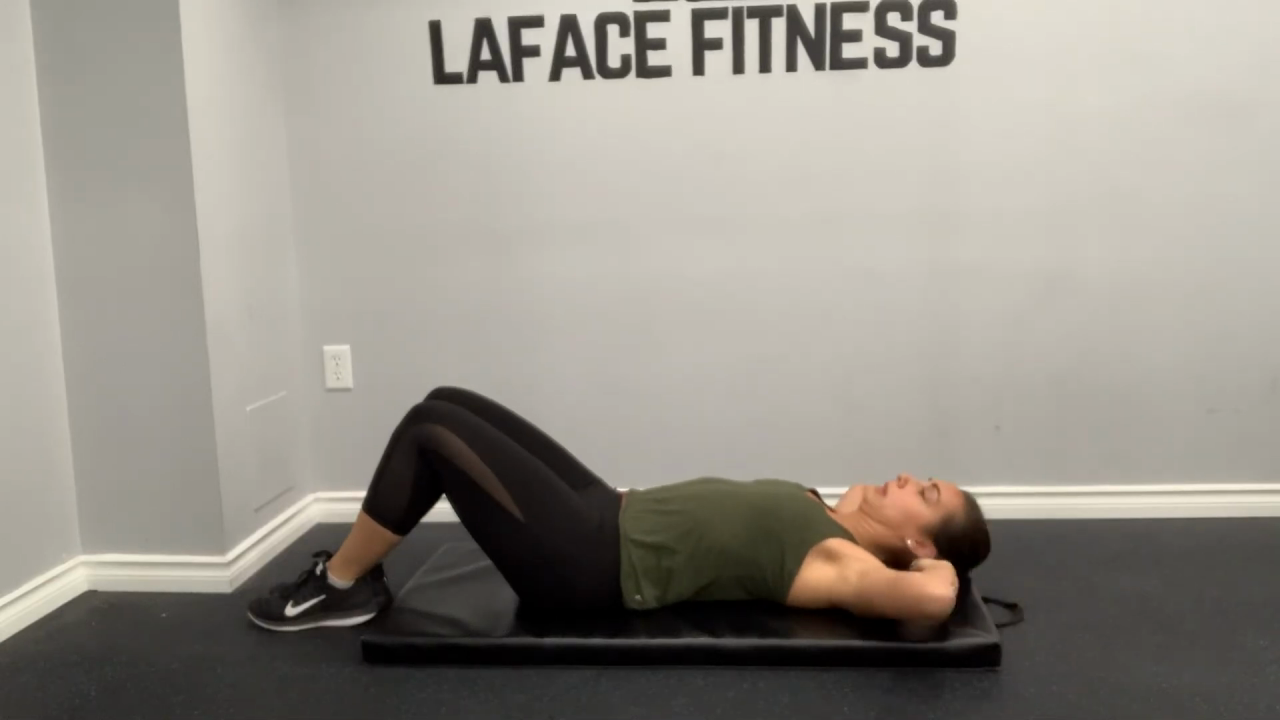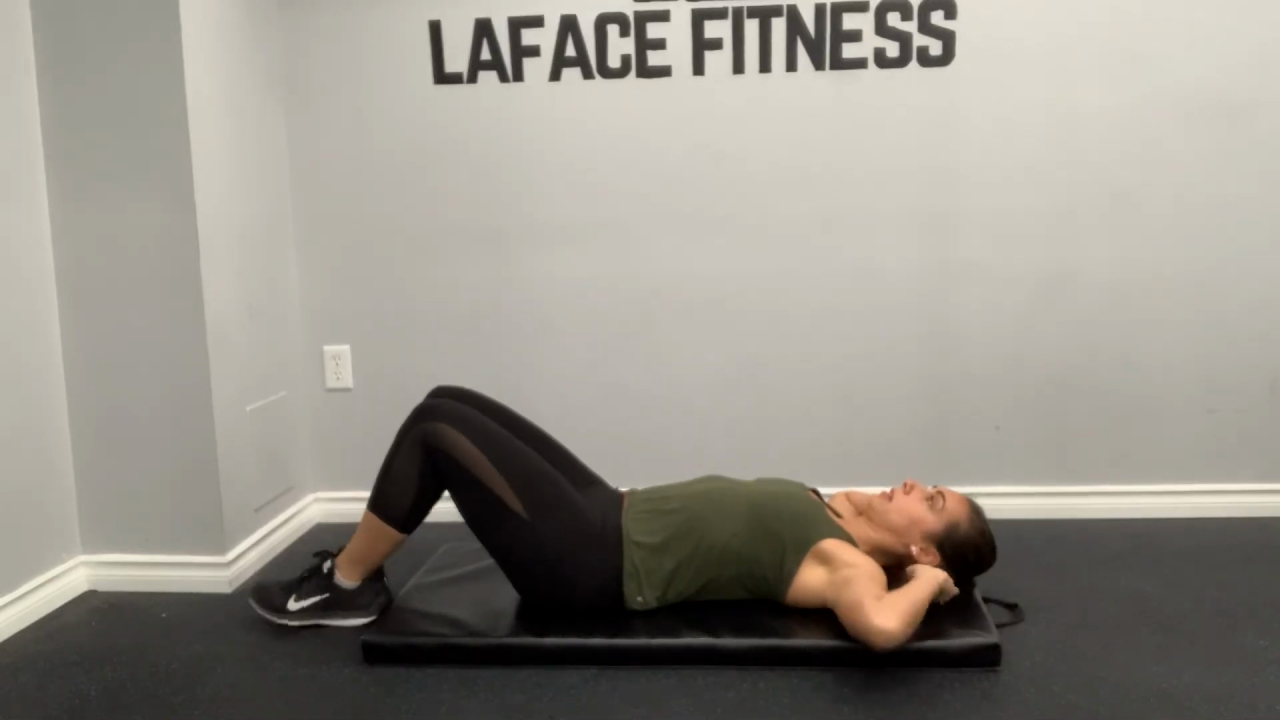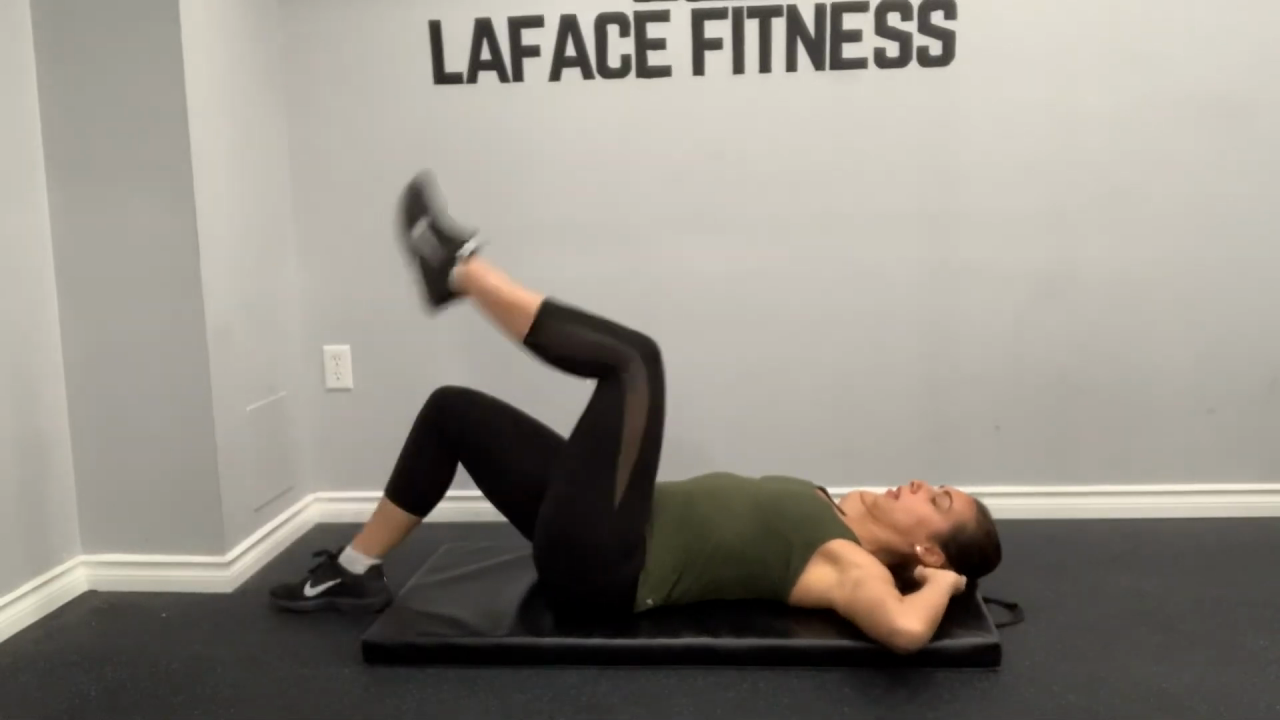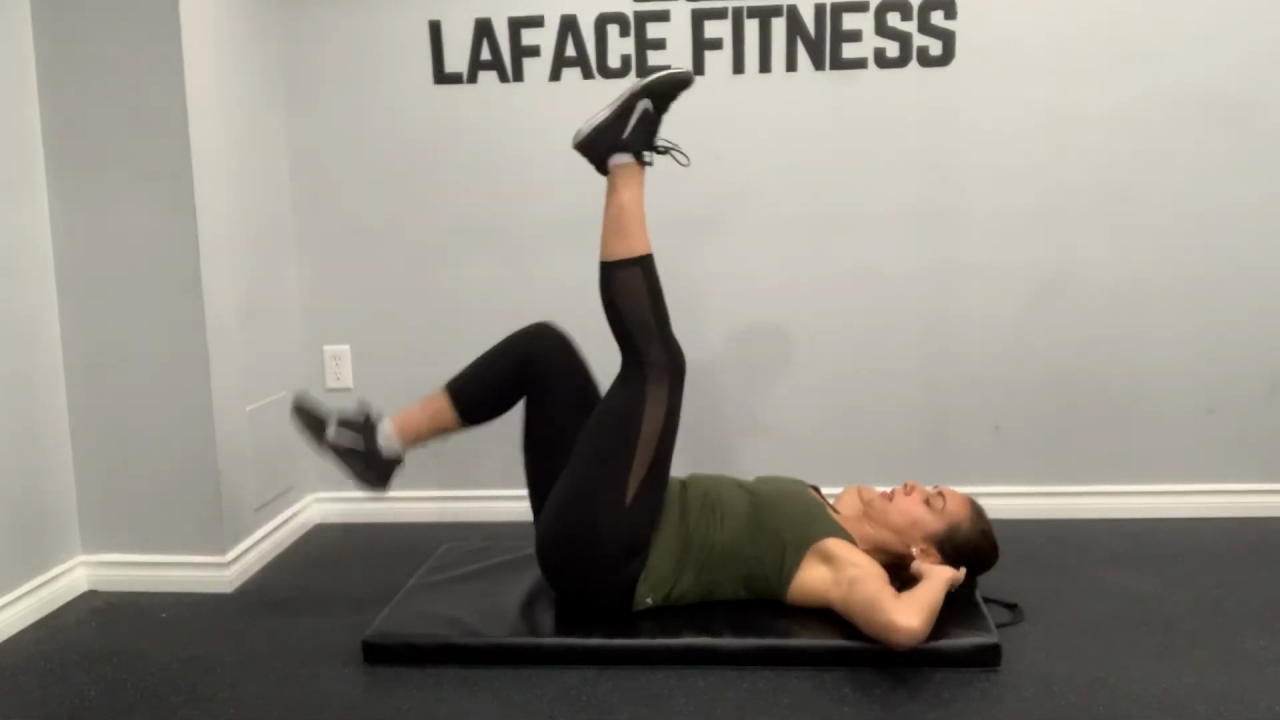
dt=0.5s
person 1, frame 1
left shoulder: (845, 568)
right shoulder: (832, 526)
left elbow: (933, 600)
left wrist: (941, 571)
right wrist: (861, 503)
left hip: (588, 566)
right hip: (607, 519)
left knee: (429, 431)
right knee: (447, 404)
left ankle: (338, 587)
right ankle: (358, 572)
person 1, frame 2
left shoulder: (852, 567)
right shoulder: (838, 526)
left elbow: (884, 626)
left wrist: (927, 584)
right wrist: (858, 502)
left hip: (590, 564)
right hip: (612, 515)
left knee: (436, 431)
right knee: (448, 404)
left ankle: (345, 584)
right ankle: (361, 562)
person 1, frame 3
left shoulder: (860, 566)
right shoulder: (843, 525)
left elbow: (906, 629)
left wrist: (944, 586)
left hip: (601, 569)
right hip: (597, 552)
left knee: (633, 358)
right knee: (453, 408)
left ankle: (459, 268)
right ankle: (355, 569)
person 1, frame 4
left shoulder: (852, 569)
right shoulder: (836, 523)
left elbow: (902, 626)
left wrist: (938, 581)
left hip: (600, 561)
right hip: (594, 540)
left knee: (655, 361)
right knee: (544, 345)
right ankle: (382, 440)
